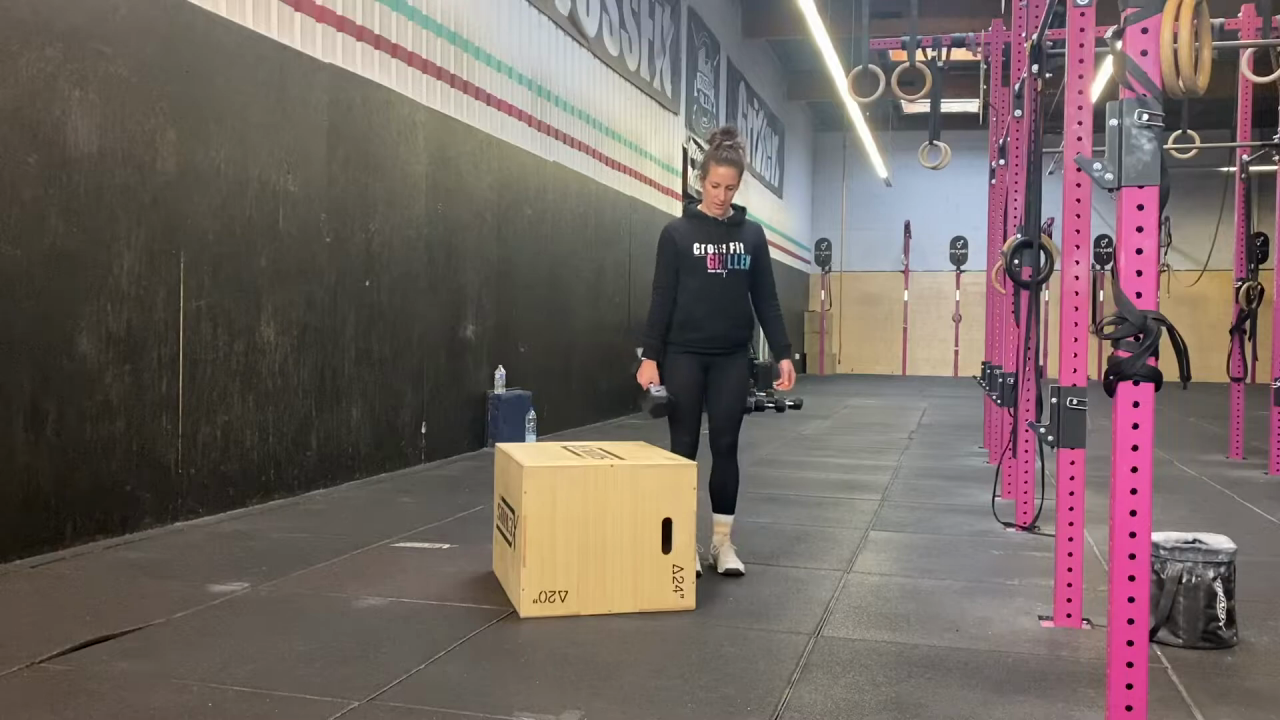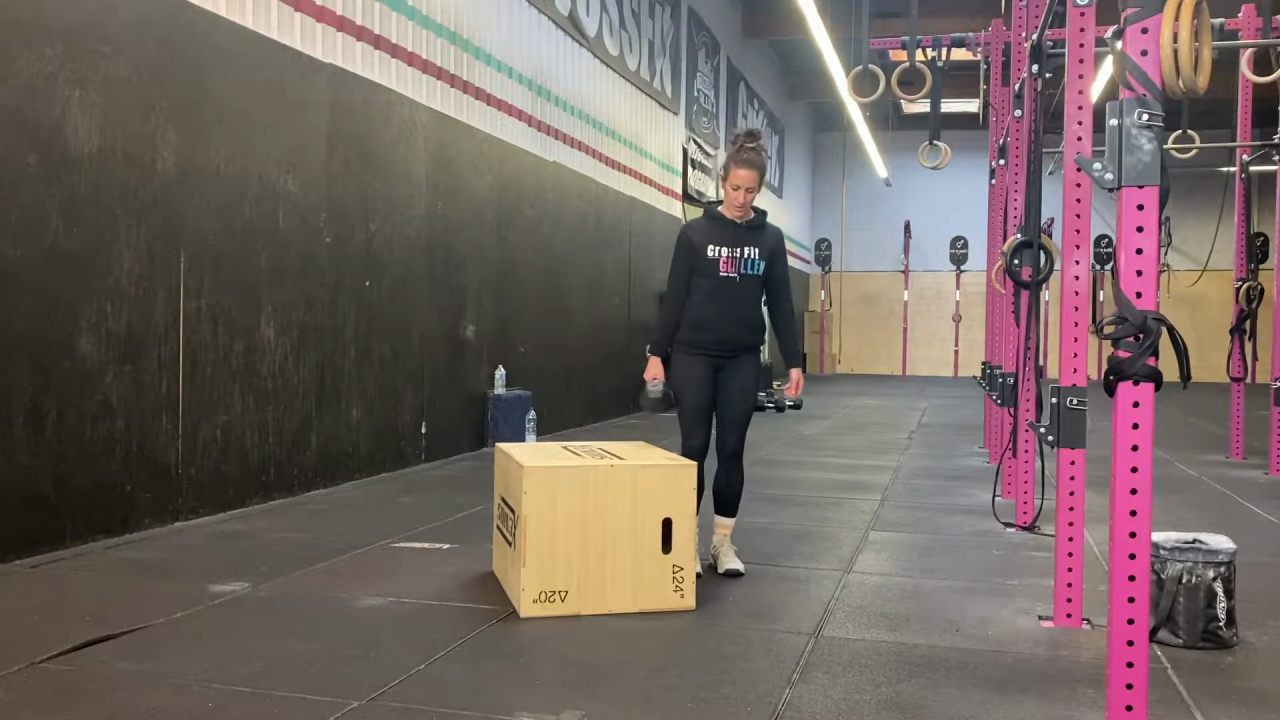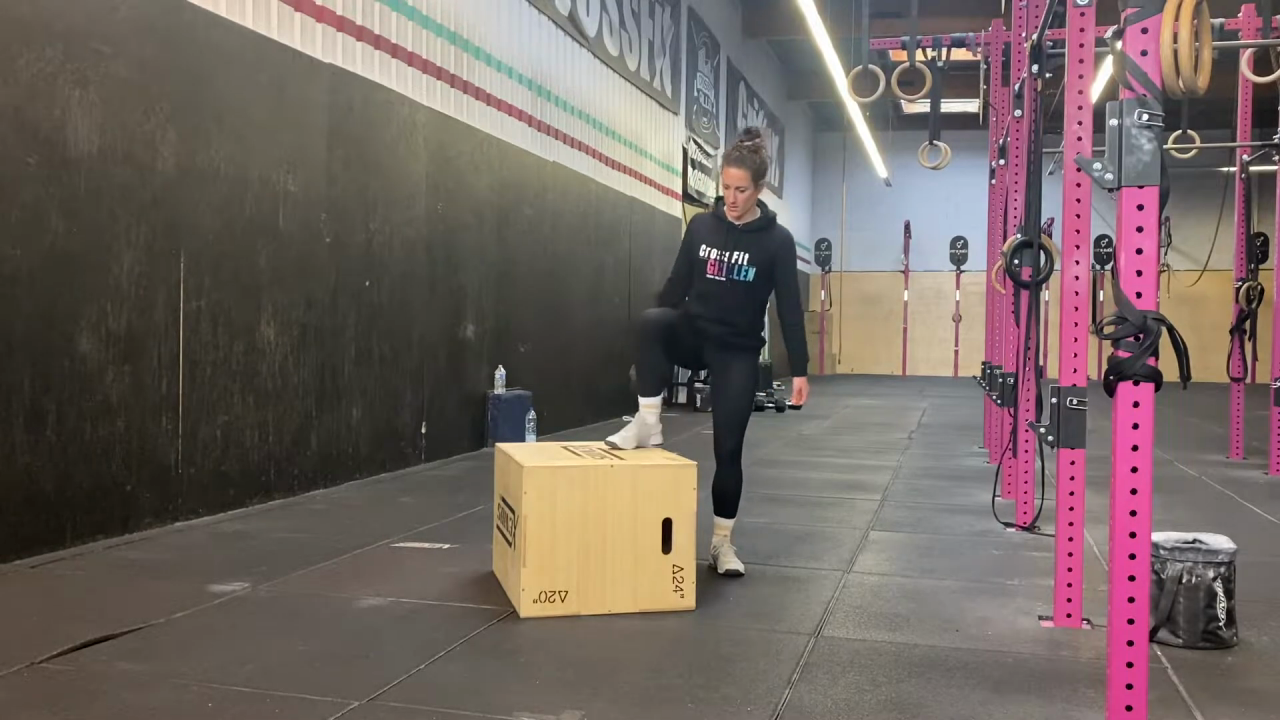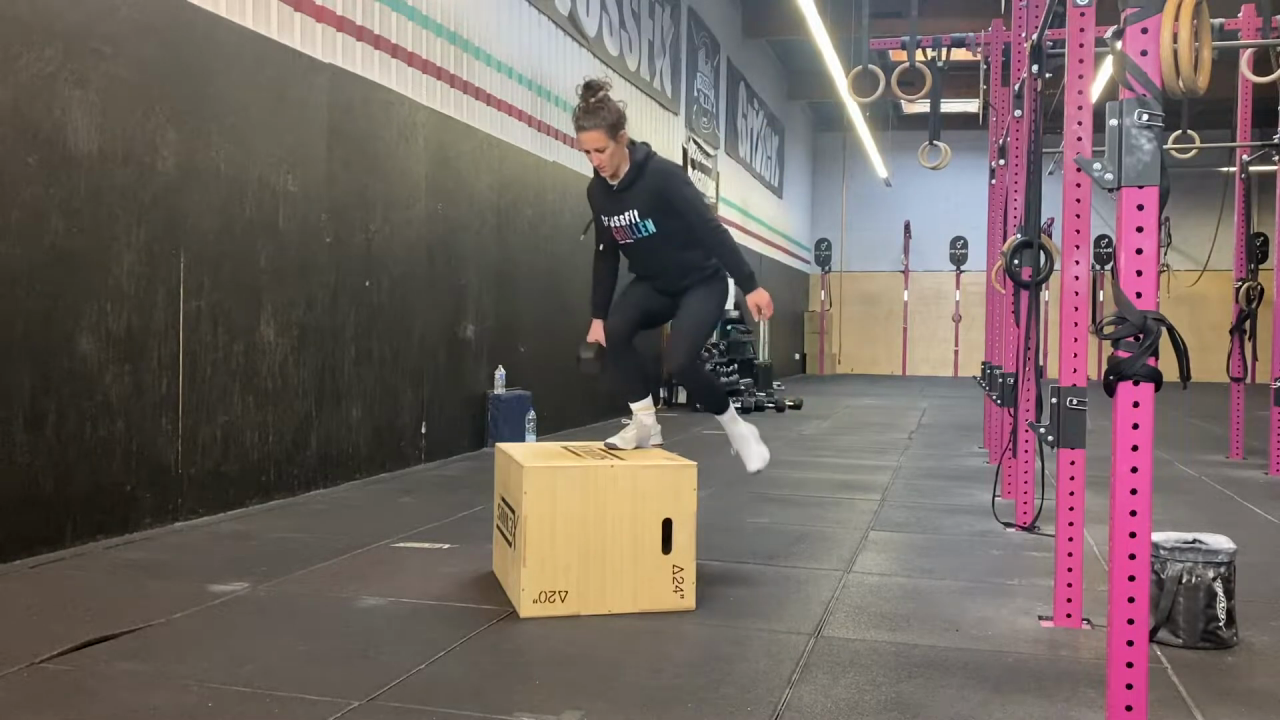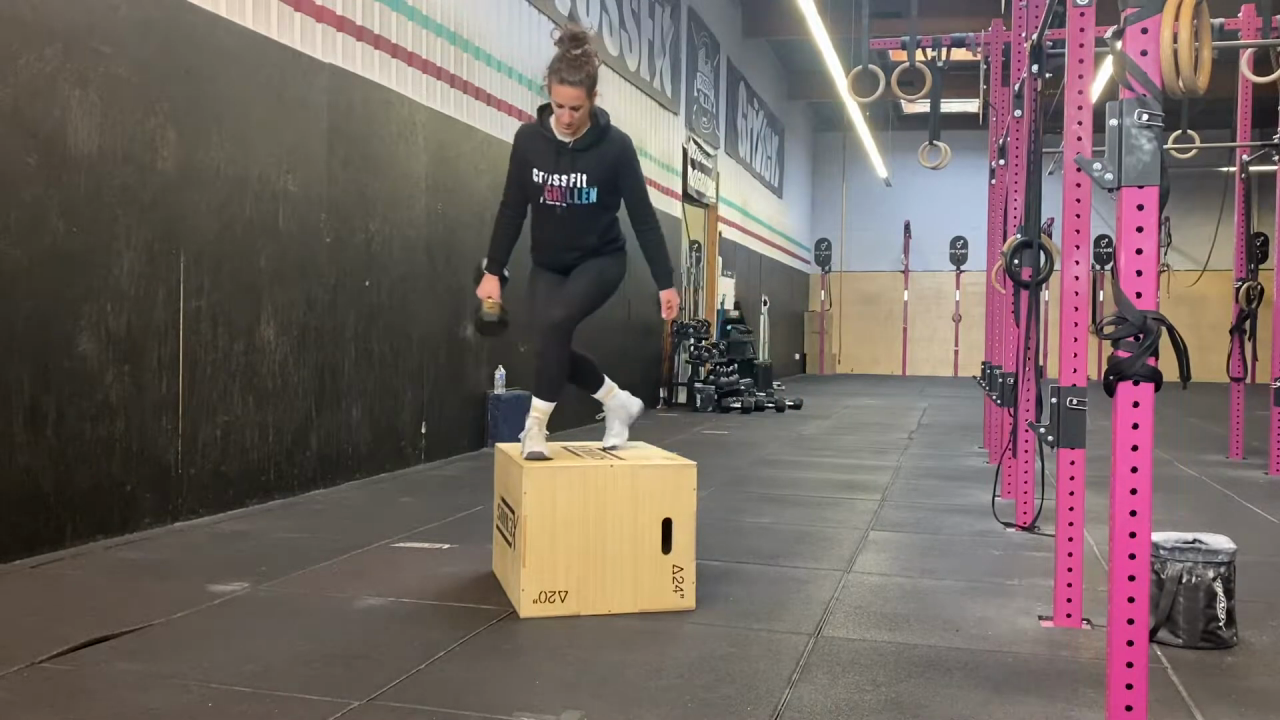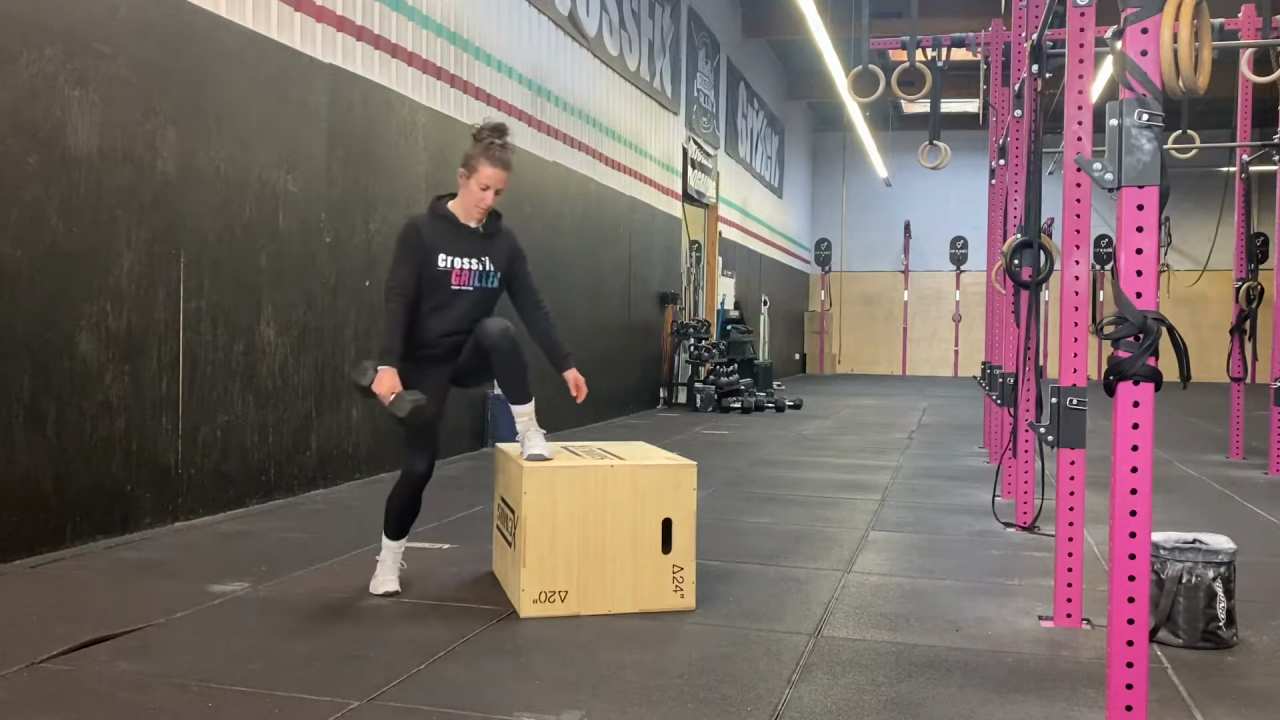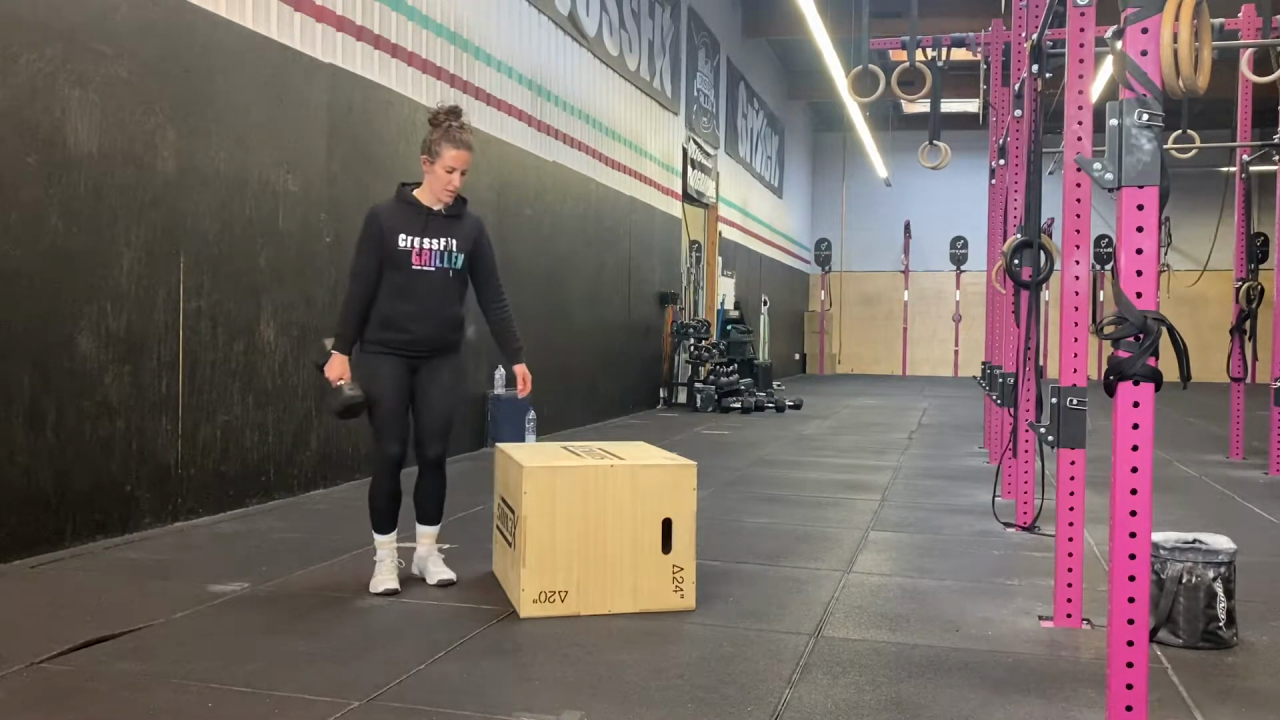
dt=0.7s
person 1, frame 1
left shoulder: (752, 233)
right shoulder: (677, 232)
left elbow: (766, 299)
right elbow: (661, 298)
left wrist: (783, 354)
right wrist: (649, 357)
left hip: (732, 357)
right hip: (683, 355)
left knee: (725, 448)
right knee: (684, 447)
left ankle: (722, 542)
person 1, frame 2
left shoulder: (771, 237)
right shoulder: (695, 232)
left elbow: (781, 304)
right elbow: (674, 296)
left wrist: (793, 362)
right wrist: (656, 353)
left hip: (743, 359)
right hip: (693, 352)
left knee: (731, 450)
right knee: (694, 447)
left ankle: (723, 541)
person 1, frame 3
left shoulder: (776, 240)
right shoulder: (701, 226)
left elbow: (789, 307)
right elbow: (677, 283)
left wrist: (799, 369)
right wrist: (652, 346)
left hip: (738, 352)
right hip: (692, 335)
left knee: (728, 448)
right knee: (651, 320)
left ankle: (722, 542)
right ankle: (648, 422)
person 1, frame 4
left shoulder: (661, 175)
right shoulder: (597, 191)
left elbow: (712, 227)
right elbow: (606, 255)
left wrist: (750, 286)
right wrist: (597, 316)
left hip: (701, 281)
right hip: (655, 283)
left knee: (680, 361)
right knee: (614, 332)
left ankle: (735, 425)
right ankle: (645, 422)
person 1, frame 5
left shoulder: (615, 146)
right shoulder: (529, 139)
left elbow: (642, 216)
right elbow: (512, 208)
left wrist: (665, 282)
right wrist: (493, 271)
left hip: (600, 259)
right hip: (548, 263)
left knee: (558, 322)
right knee: (548, 342)
left ankle: (536, 427)
right ankle: (618, 402)
person 1, frame 6
left shoulder: (503, 240)
right shoulder: (421, 230)
left elbow: (532, 308)
right elbow: (397, 301)
left wrist: (566, 365)
right wrist: (387, 366)
left hip: (473, 353)
right hip: (423, 360)
left knee: (500, 330)
right knee: (418, 466)
left ankle: (528, 432)
right ankle: (389, 558)
person 1, frame 7
left shoulder: (470, 226)
right shoulder: (385, 217)
left elbow: (492, 297)
right elbow: (360, 288)
left wrist: (516, 357)
right wrist: (341, 350)
left hip: (442, 356)
right hip: (385, 353)
left knee: (433, 454)
right knee: (390, 454)
left ankle: (427, 552)
right ankle: (386, 557)
